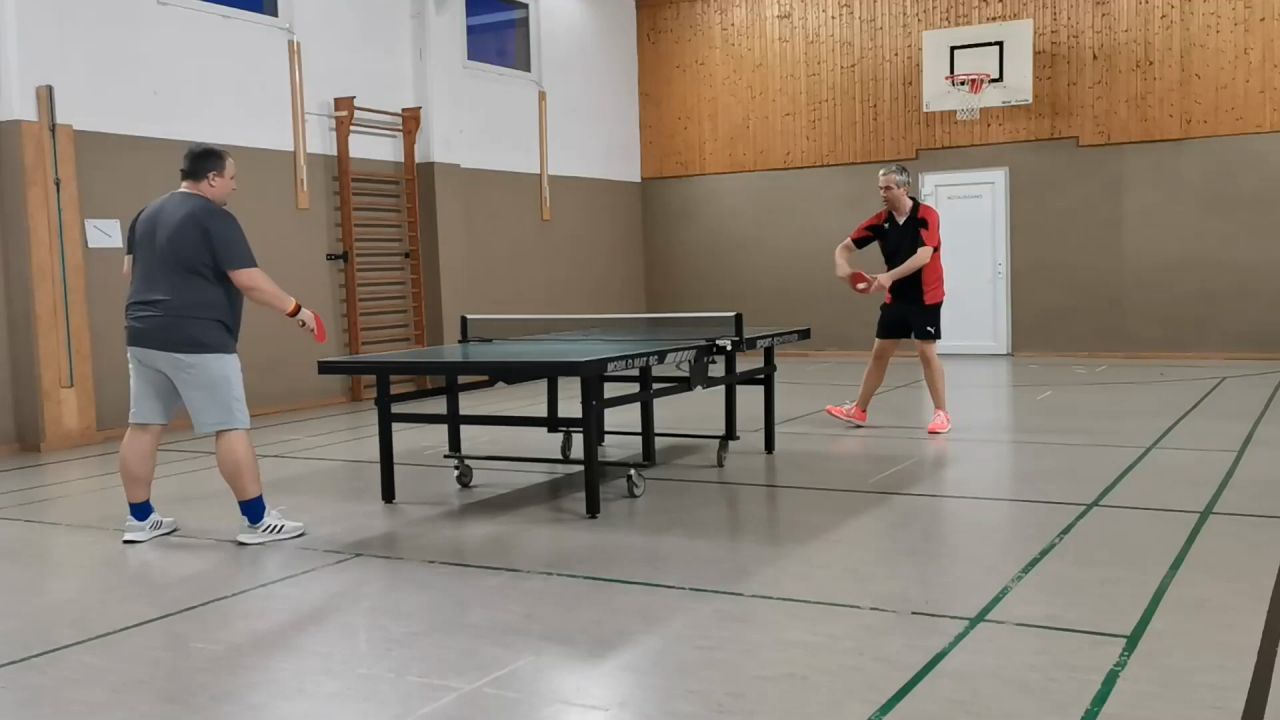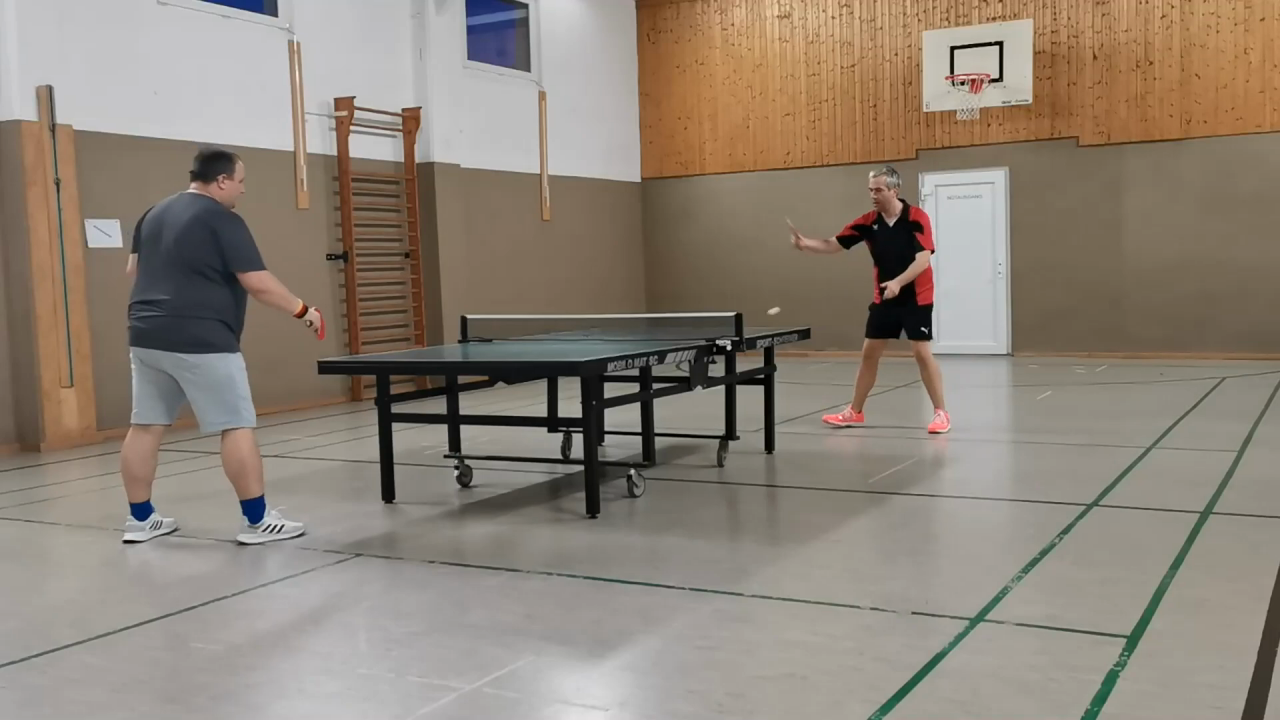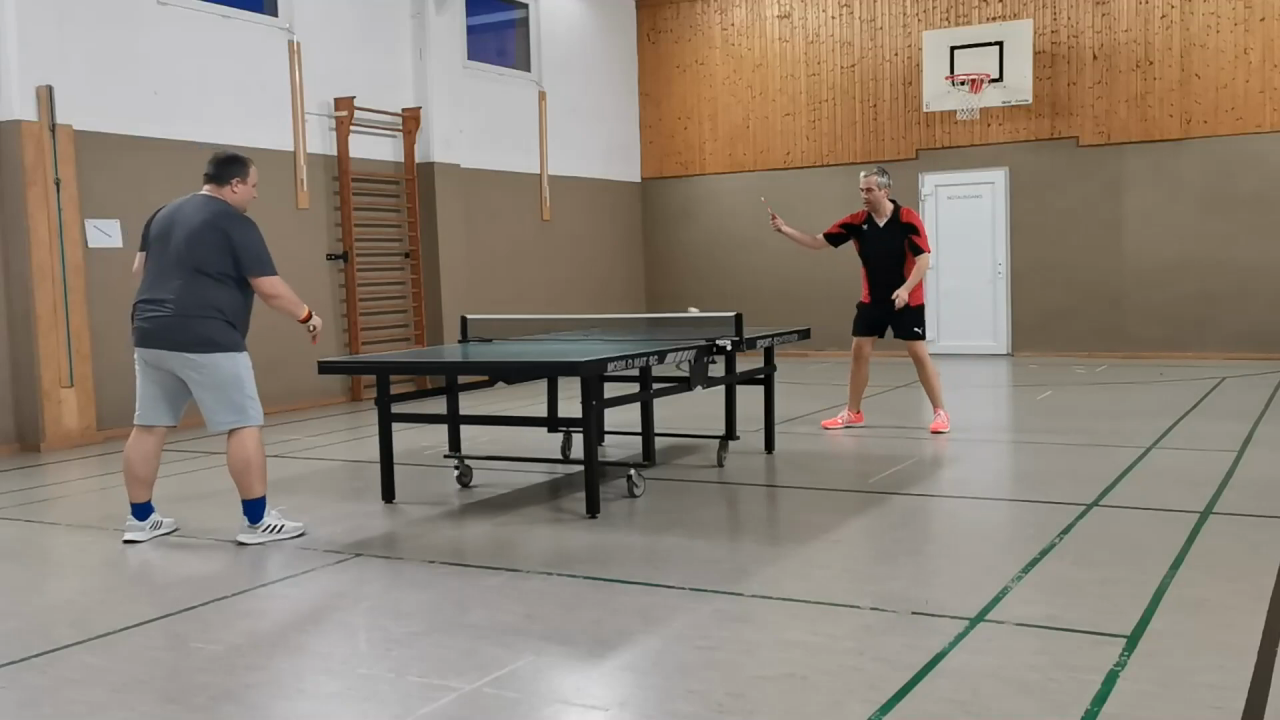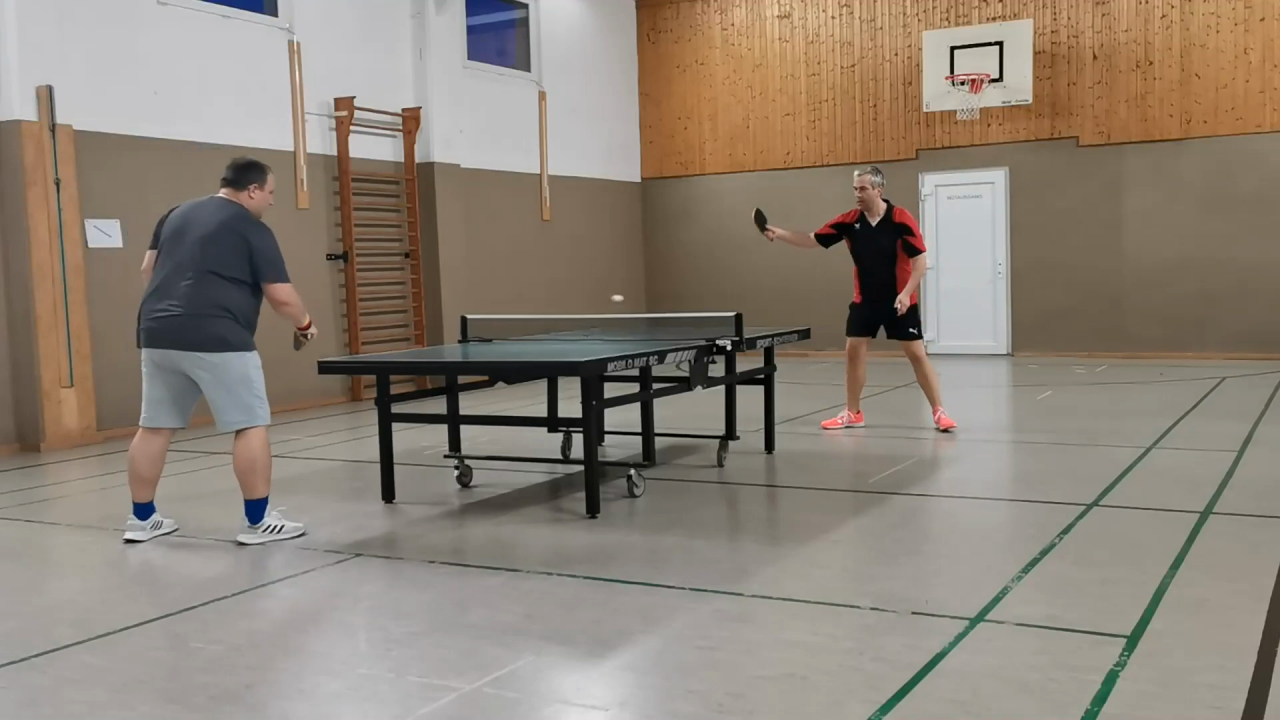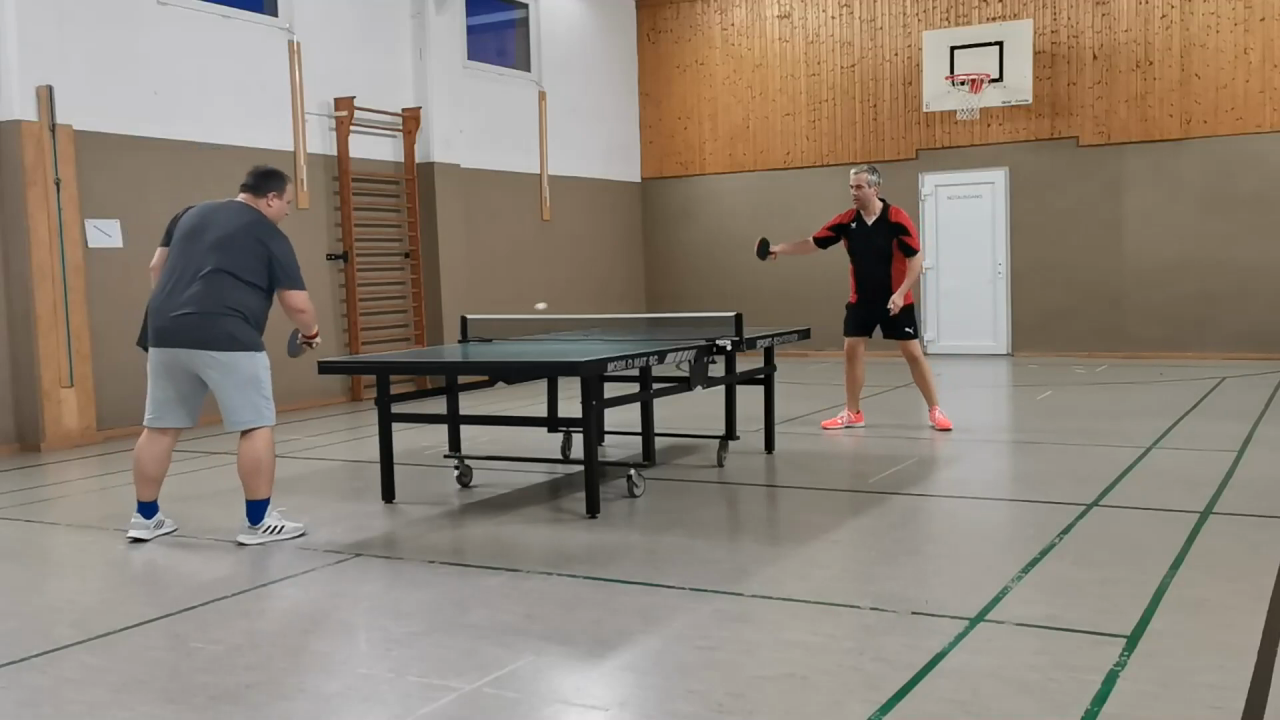
dt=0.1s
person 1, frame 1
left shoulder: (147, 213)
right shoulder: (215, 219)
left elbow: (130, 270)
right elbow: (249, 281)
right wrist: (295, 308)
left hip: (144, 336)
right hip: (198, 340)
left knee: (143, 426)
right knee: (231, 427)
left ankle: (139, 519)
right ankle: (257, 520)
person 1, frame 2
left shoulder: (154, 214)
right shoulder: (223, 221)
left elbow: (134, 270)
right elbow: (258, 284)
right wrist: (302, 309)
left hip: (147, 336)
right hip: (202, 340)
left knee: (145, 426)
right knee: (236, 427)
left ankle: (140, 519)
right ankle: (257, 520)
person 1, frame 3
left shoulder: (164, 213)
right shoulder: (237, 225)
left elbow: (141, 268)
right elbow: (271, 289)
right wrist: (306, 315)
left hip: (152, 335)
right hip: (207, 340)
left knee: (148, 426)
right knee: (244, 425)
left ankle: (140, 518)
right ankle: (257, 521)
person 1, frame 4
left shoulder: (178, 214)
right shoulder: (252, 229)
left elbow: (149, 268)
right elbow: (282, 297)
right wrist: (305, 324)
left hip: (159, 335)
right hip: (217, 339)
left knee: (154, 427)
right knee: (251, 426)
left ankle: (141, 518)
right ankle: (258, 521)
person 1, frame 5
left shoulder: (191, 214)
right shoulder: (269, 236)
left elbow: (157, 266)
right elbow: (299, 303)
right wrist: (310, 333)
left hip: (166, 335)
right hip: (226, 339)
left knee: (160, 427)
right knee: (256, 426)
left ankle: (146, 518)
right ankle: (259, 521)
person 2, frame 1
left shoulder: (925, 215)
right shoulder: (879, 221)
left elbow: (924, 255)
right elbow: (846, 246)
left wrist: (890, 275)
right wrist: (842, 265)
left hip: (925, 298)
right hip: (895, 299)
left knee: (926, 353)
right knee: (879, 353)
left ankle: (941, 413)
right ankle: (858, 410)
person 2, frame 2
left shoulder: (917, 218)
right shoulder: (867, 222)
left elbow: (923, 259)
right elbow: (832, 244)
left wrist: (899, 282)
right wrist: (806, 243)
left hip: (915, 299)
right hip: (882, 300)
left knee: (922, 353)
right knee: (869, 354)
left ankle: (940, 413)
right ankle: (854, 412)
person 2, frame 3
left shoulder: (908, 219)
right shoulder: (856, 222)
left elbow: (923, 259)
right elbow: (820, 241)
left wrist: (905, 289)
right wrist: (787, 230)
left hip: (906, 301)
right hip: (872, 301)
left knee: (919, 354)
right knee: (860, 352)
left ankle: (940, 413)
right ankle: (853, 412)
person 2, frame 4
left shoulder: (902, 219)
right shoulder: (849, 221)
left elbow: (920, 260)
right elbow: (812, 240)
left wrist: (906, 292)
right wrist: (779, 234)
left hip: (900, 301)
right hip: (864, 300)
left knee: (916, 353)
right knee: (854, 352)
left ankle: (939, 411)
right ankle: (853, 413)
person 2, frame 5
left shoulder: (897, 218)
right shoulder: (845, 221)
left elbow: (916, 259)
right elbow: (812, 244)
left wrist: (900, 292)
right wrist: (779, 249)
left hip: (895, 300)
right hip: (860, 300)
left knee: (914, 353)
right knee: (852, 352)
left ankle: (935, 410)
right ankle: (853, 413)
